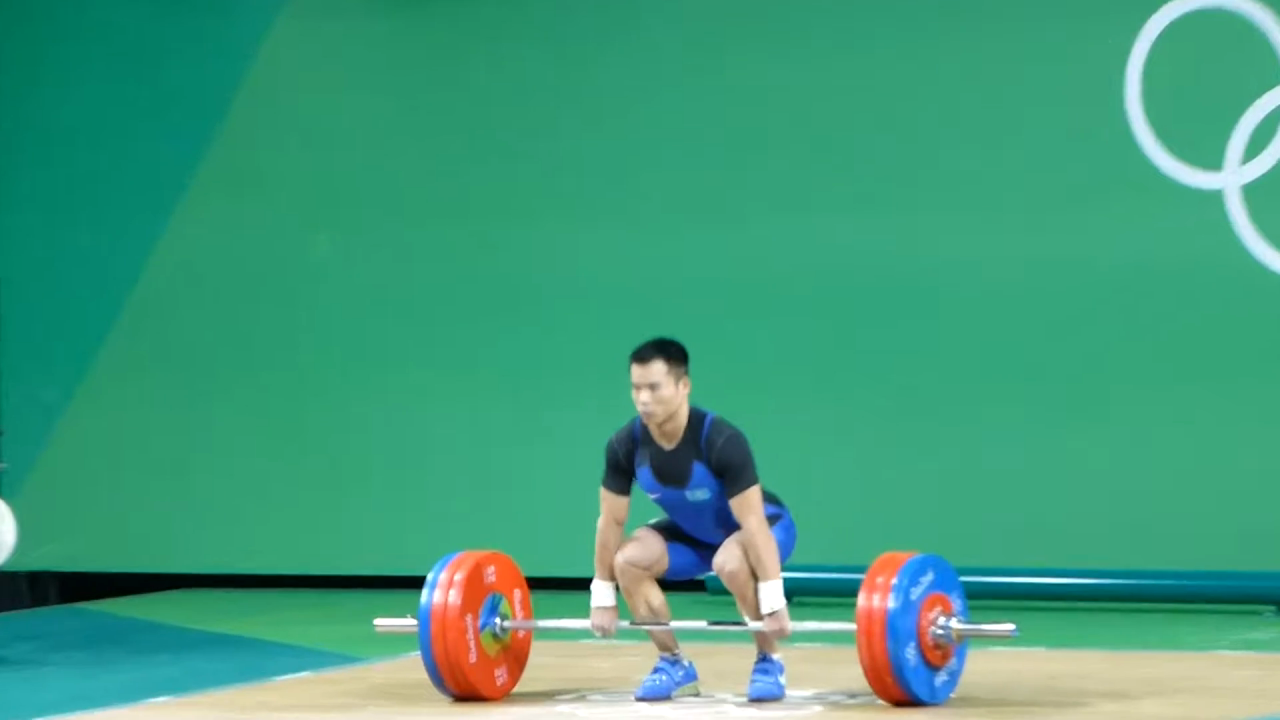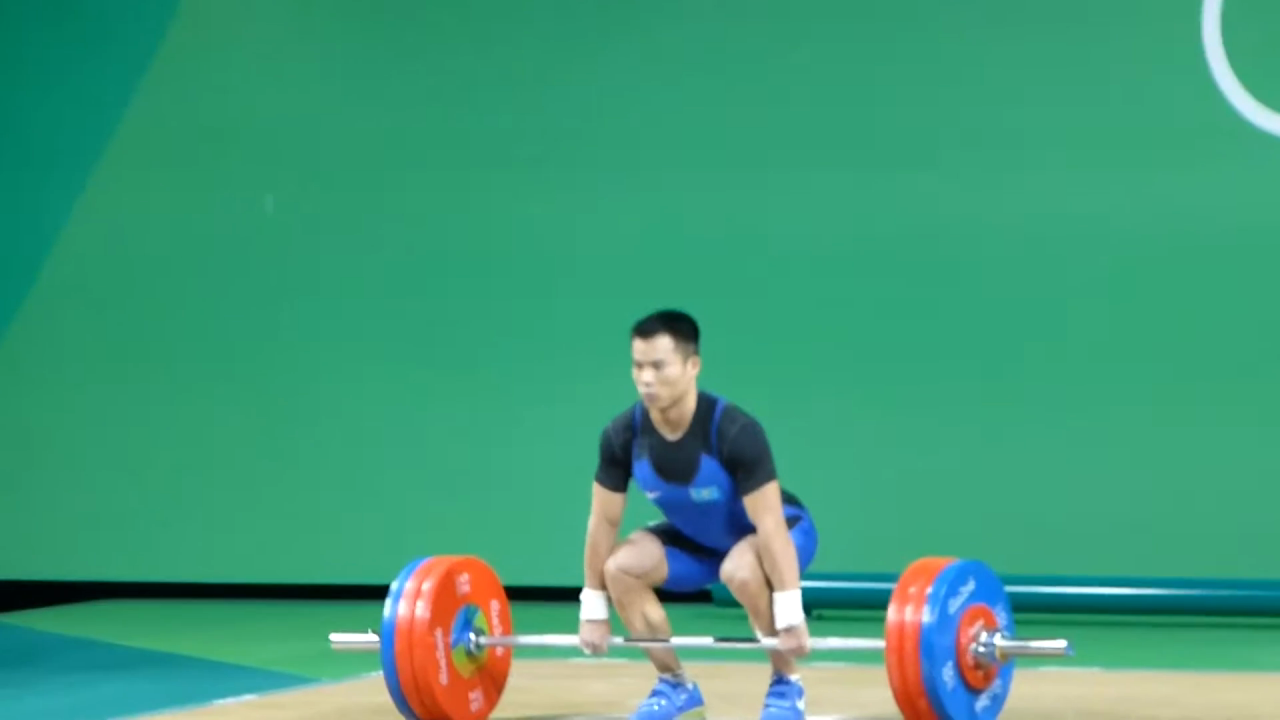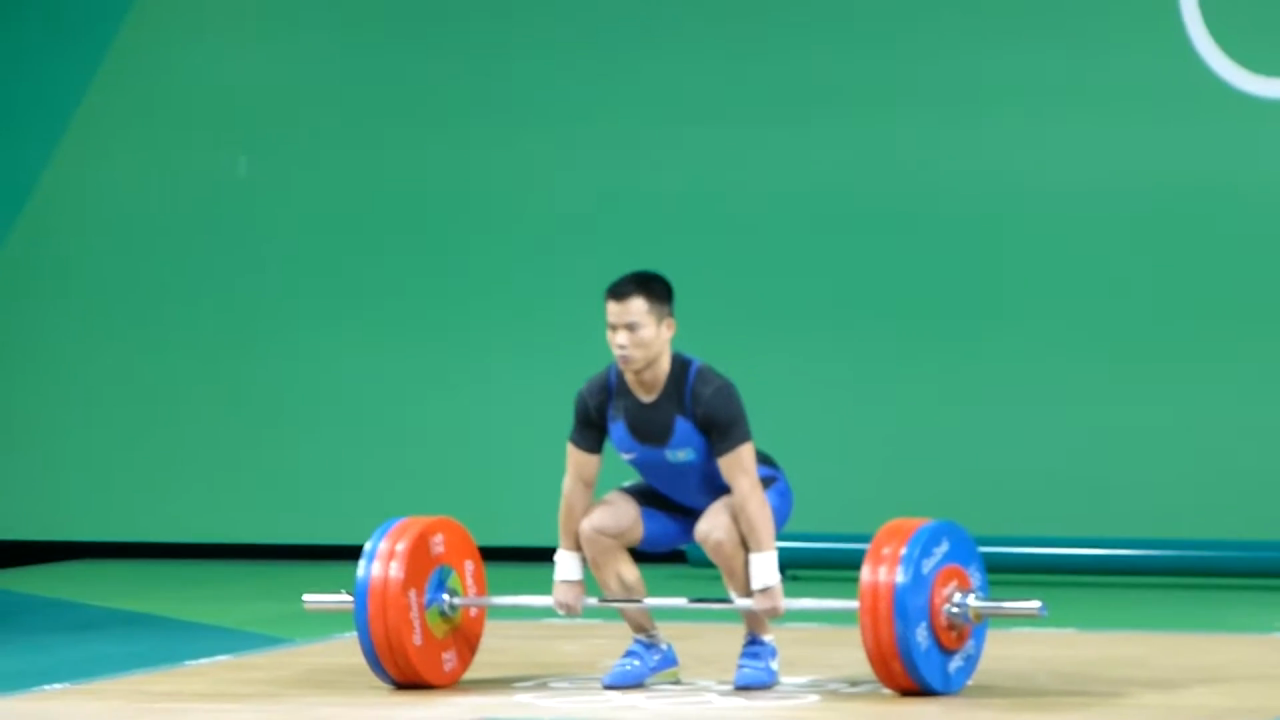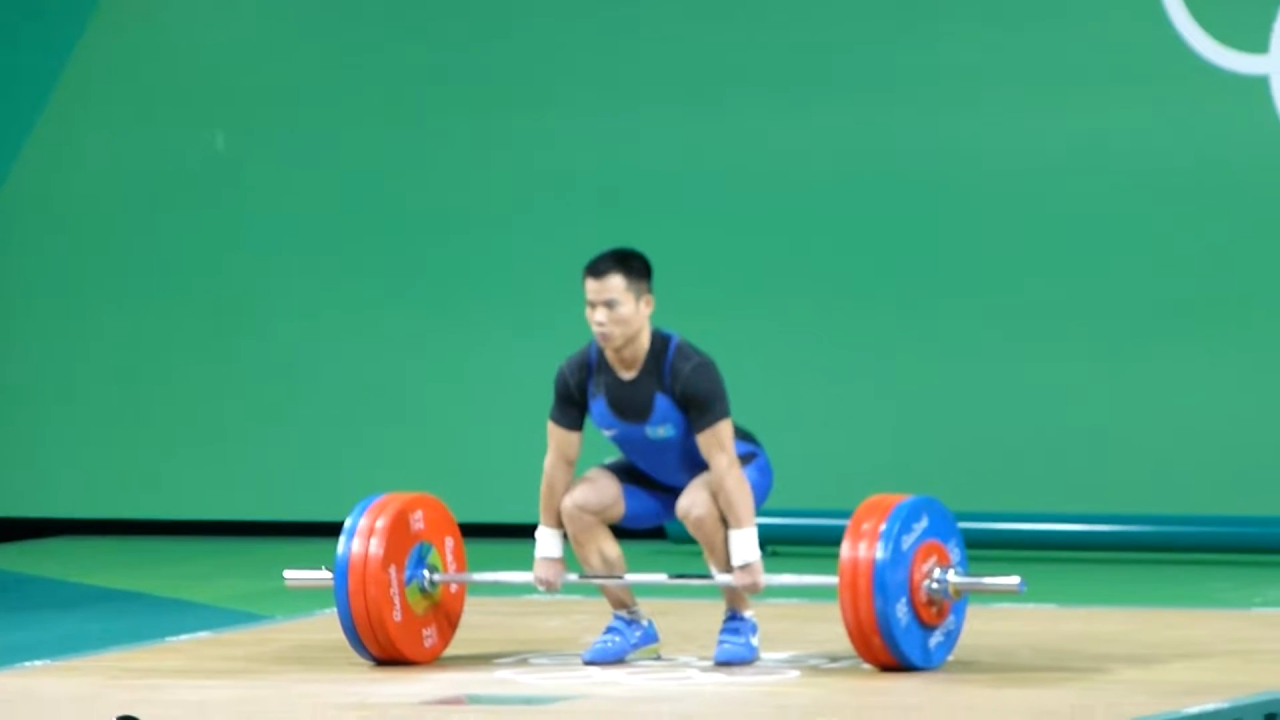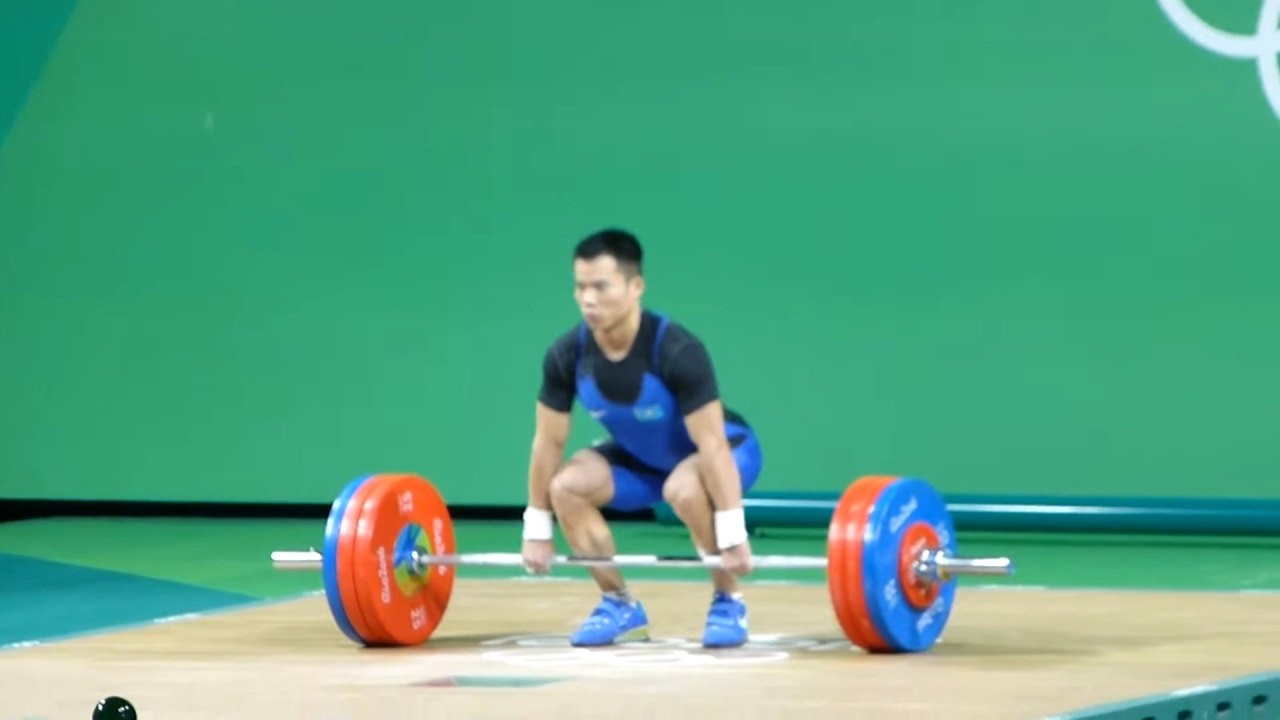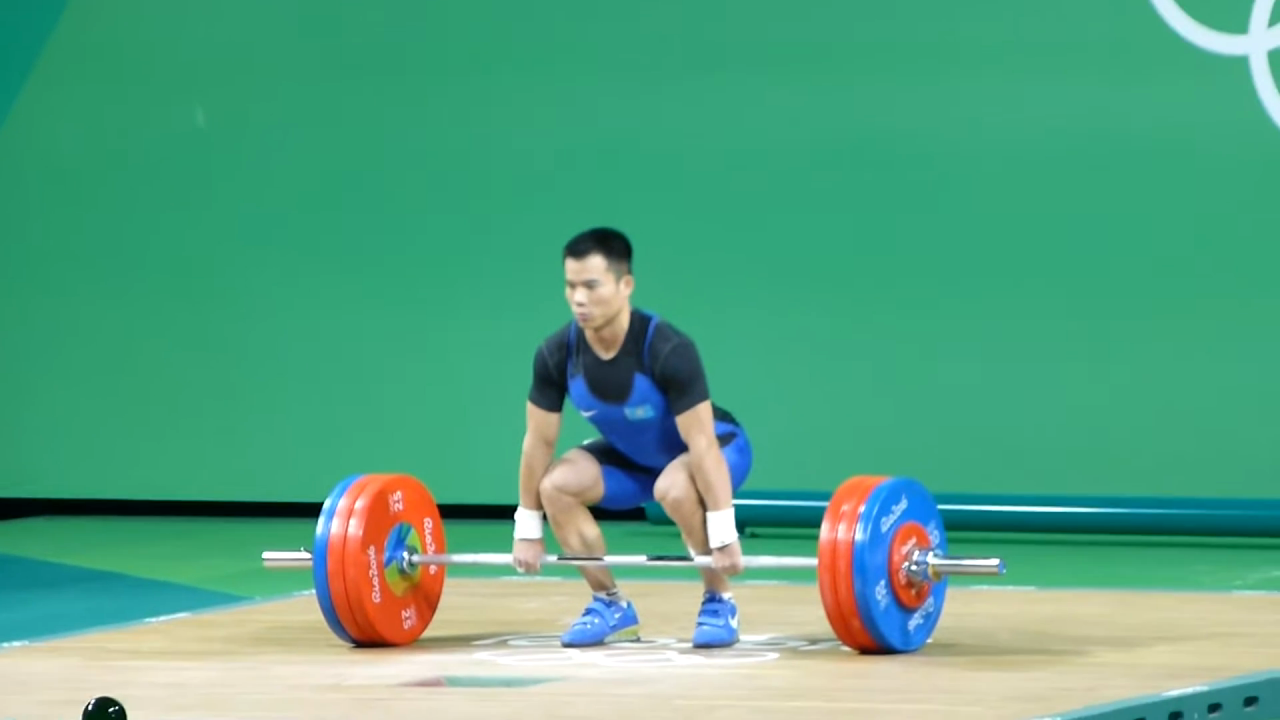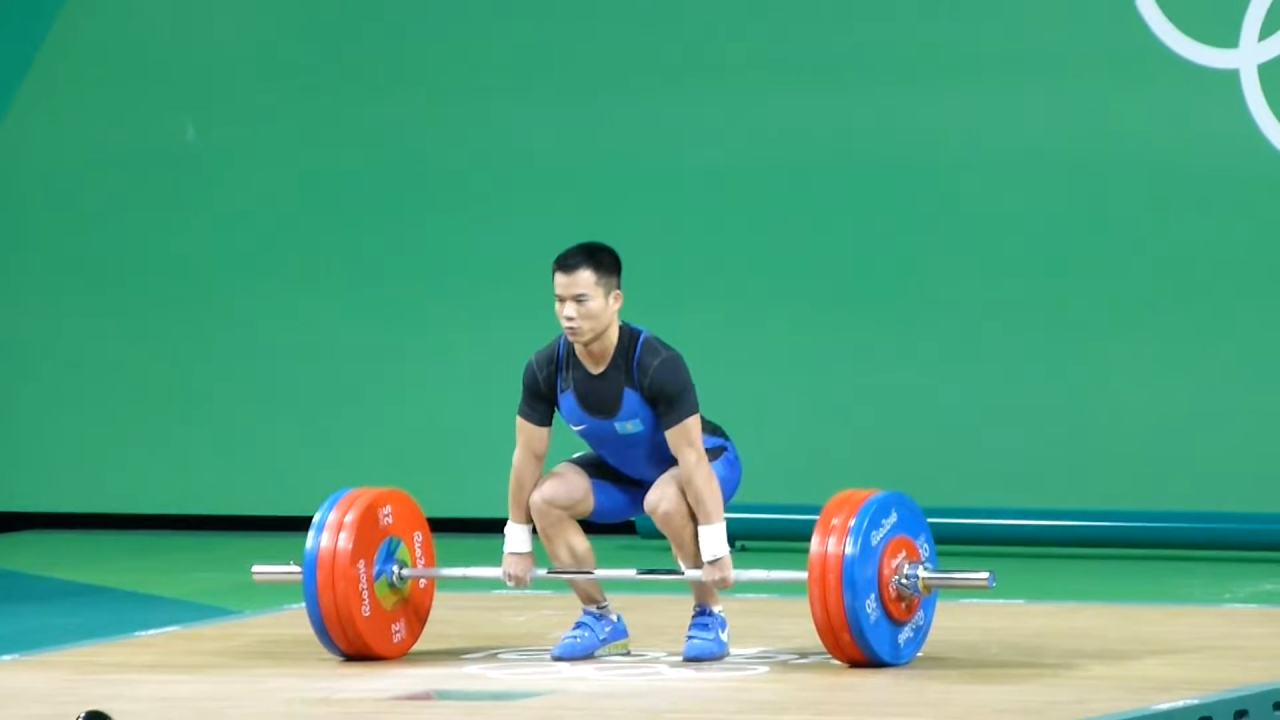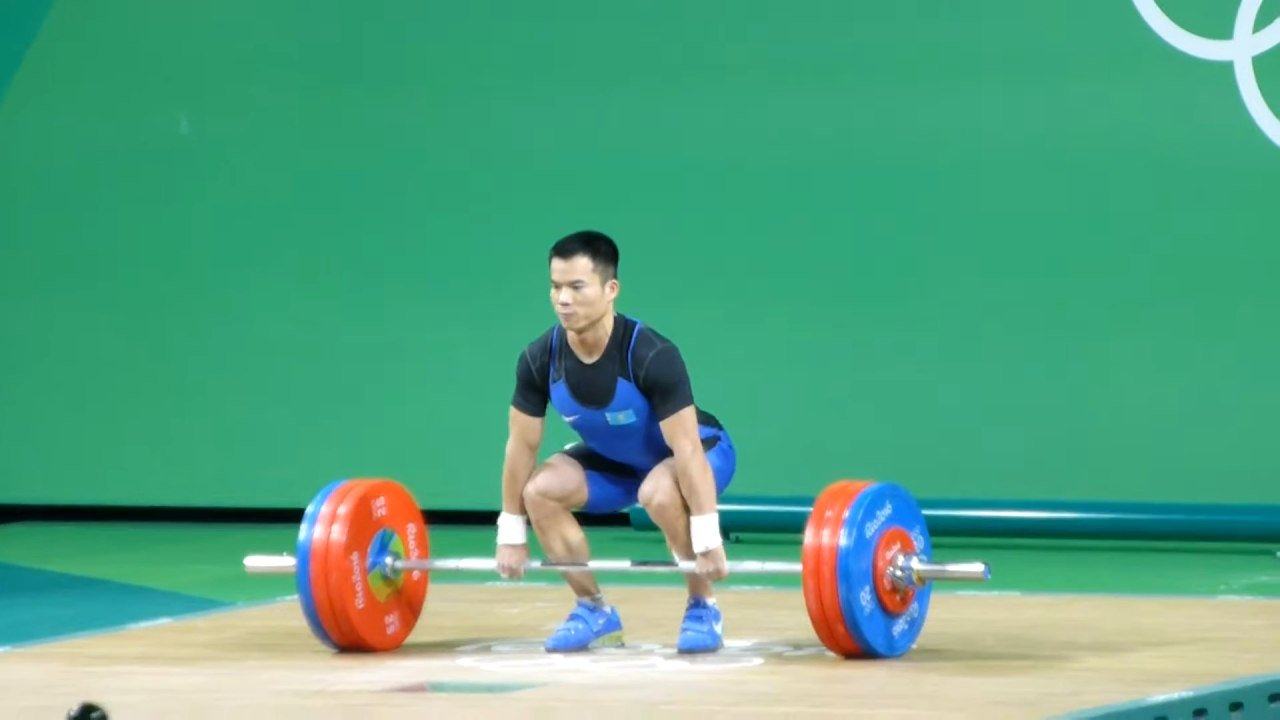
dt=0.2s
person 1, frame 1
left shoulder: (721, 440)
right shoulder: (625, 444)
left elbow: (753, 523)
right elbow: (611, 521)
left wrist: (772, 602)
right wrist: (602, 599)
left hip: (761, 528)
right hip: (693, 533)
left knee: (731, 562)
right knee: (628, 559)
left ankle: (769, 662)
right ankle: (675, 664)
person 1, frame 2
left shoulder: (733, 430)
right shoulder: (622, 434)
left elbow: (770, 527)
right elbow: (603, 522)
left wrist: (791, 617)
right wrist: (593, 612)
left hip: (779, 528)
right hip: (697, 538)
left knee: (742, 571)
right knee: (621, 566)
left ankle: (786, 683)
right ankle: (676, 684)
person 1, frame 3
left shoulder: (708, 392)
right shoulder: (597, 395)
left elbow: (745, 486)
right elbow: (577, 483)
left wrist: (767, 577)
right wrist: (567, 571)
left hip: (754, 490)
right hip: (674, 498)
left knee: (717, 531)
right knee: (596, 526)
left ankle: (760, 644)
right ankle: (651, 645)
person 1, frame 4
left shoulder: (688, 368)
right shoulder: (577, 373)
left elbow: (723, 462)
right elbow: (559, 460)
left wrist: (746, 552)
right wrist: (548, 548)
left hip: (737, 466)
right hip: (655, 473)
left knee: (697, 506)
right knee: (577, 503)
left ankle: (740, 620)
right ankle: (632, 621)
person 1, frame 5
left shoulder: (677, 350)
right shoulder: (566, 354)
left elbow: (711, 445)
right elbow: (548, 441)
left wrist: (733, 535)
right wrist: (537, 530)
left hip: (726, 447)
right hip: (642, 455)
left knee: (684, 488)
right knee: (565, 485)
left ankle: (728, 602)
right ankle: (620, 604)
person 1, frame 6
left shoulder: (666, 349)
right shoulder: (556, 353)
left elbow: (702, 444)
right elbow: (538, 441)
left wrist: (724, 535)
right wrist: (527, 529)
left hip: (716, 445)
right hip: (633, 454)
left knee: (674, 488)
right knee: (556, 484)
left ankle: (719, 603)
right ankle: (611, 604)
person 1, frame 7
left shoulder: (656, 363)
right shoulder: (546, 368)
left elbow: (691, 458)
right elbow: (527, 455)
left wrist: (715, 549)
right wrist: (517, 543)
left hip: (706, 458)
right hip: (623, 466)
left knee: (664, 501)
right knee: (546, 498)
left ankle: (709, 616)
right ankle: (601, 617)
person 1, frame 8
left shoulder: (651, 355)
right shoulder: (539, 358)
left elbow: (686, 449)
right elbow: (521, 445)
left wrist: (708, 539)
right wrist: (511, 534)
left hip: (700, 448)
right hip: (614, 457)
left knee: (659, 493)
right knee: (540, 489)
left ankle: (703, 609)
right ankle: (594, 609)
